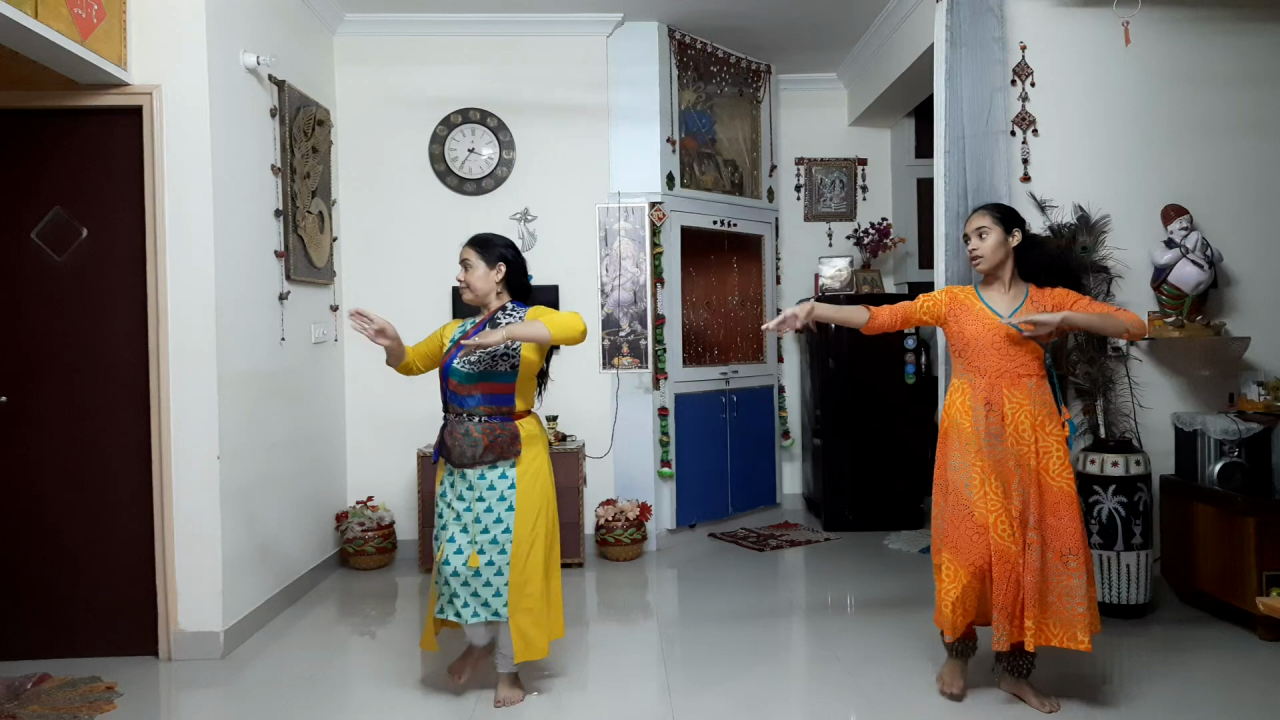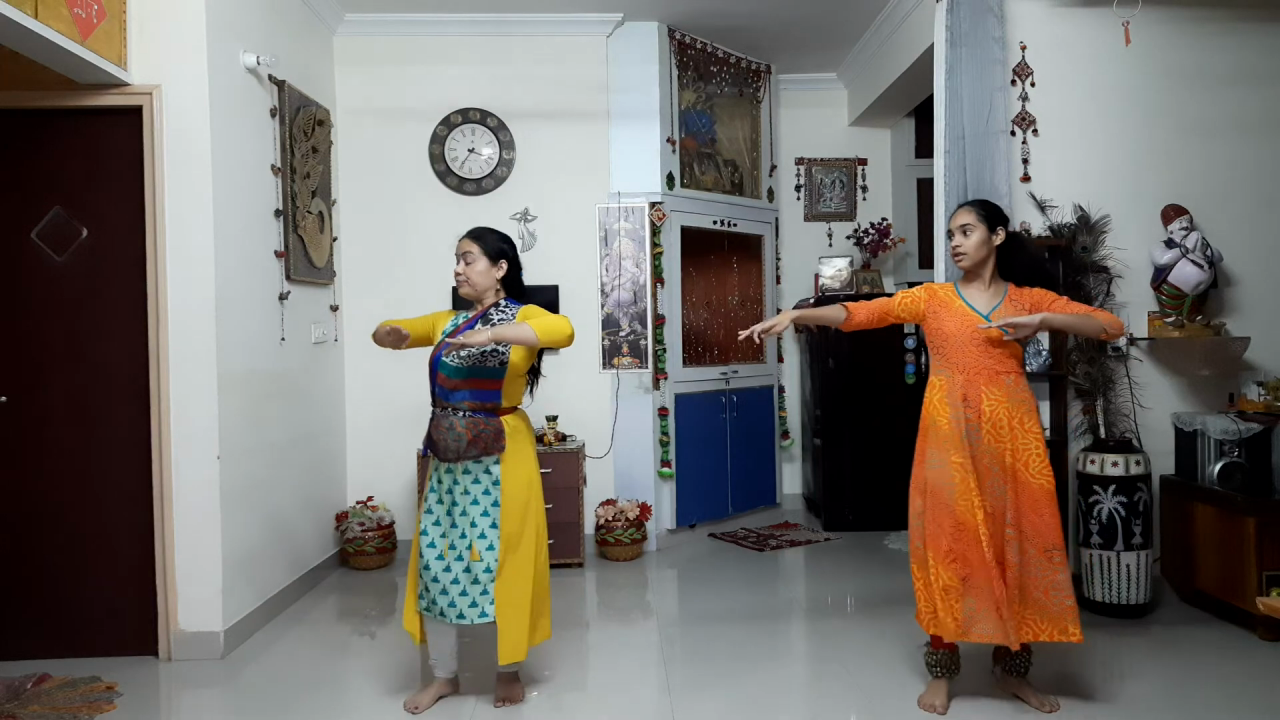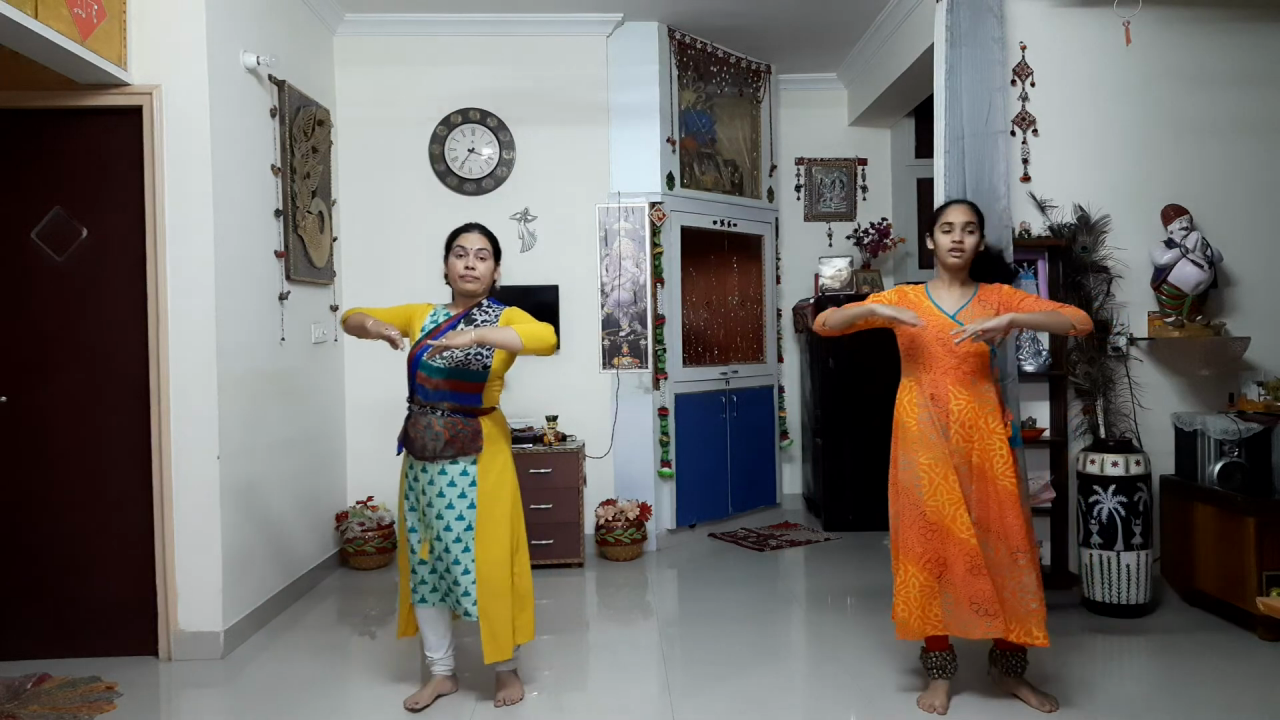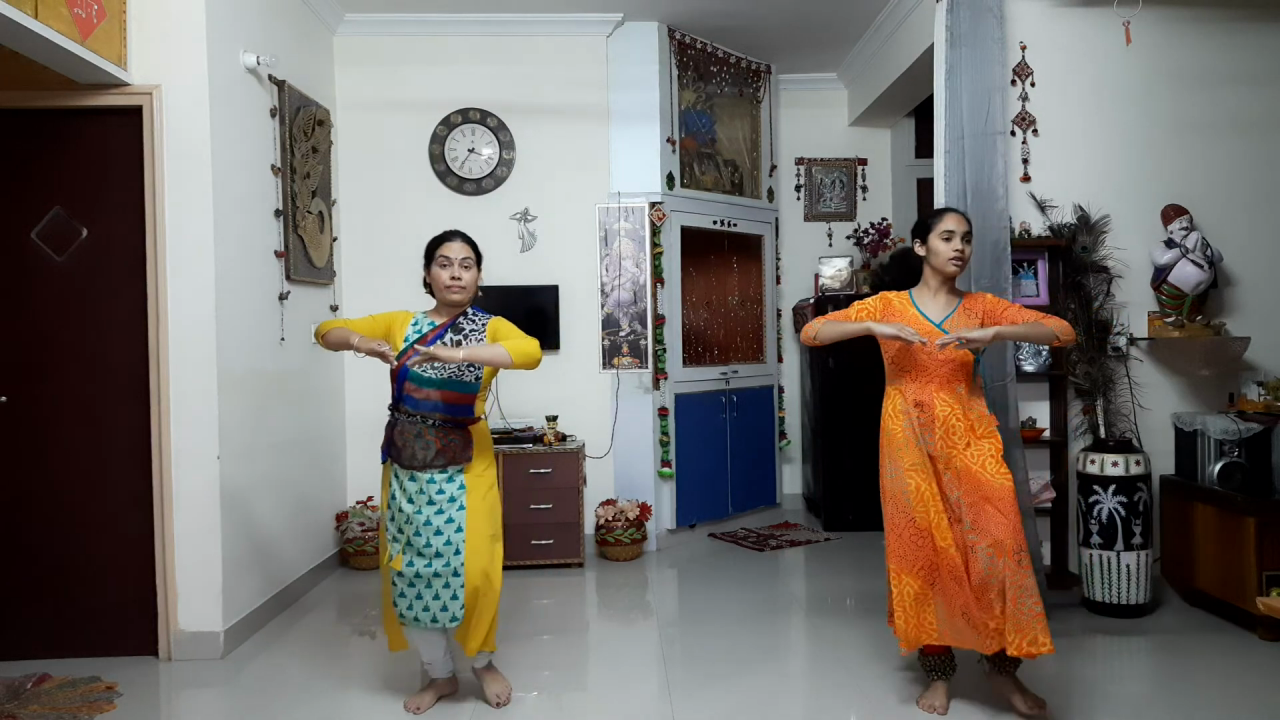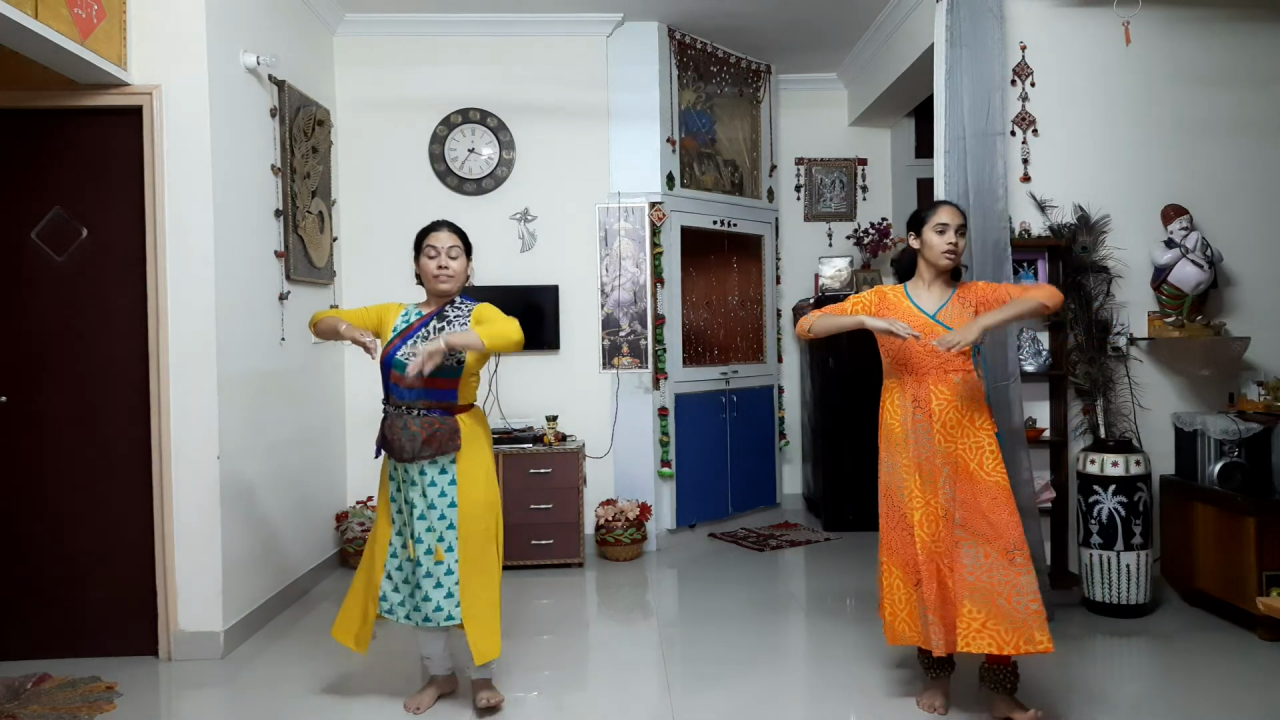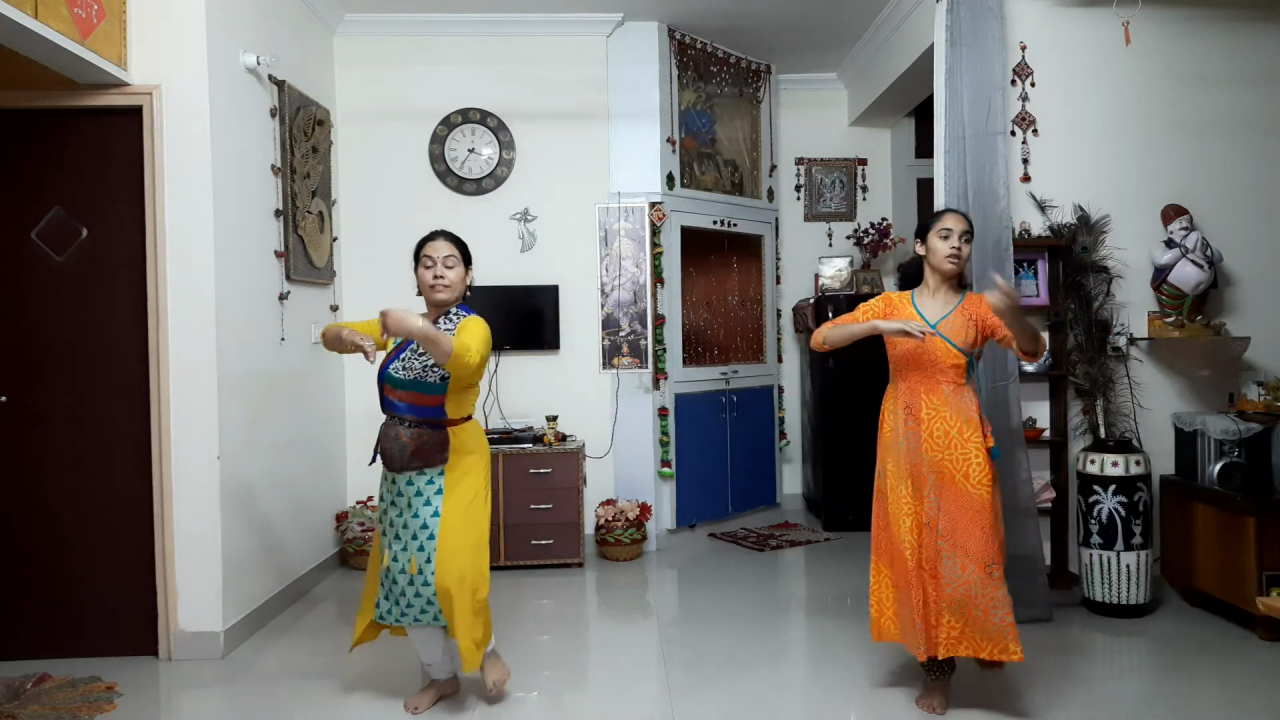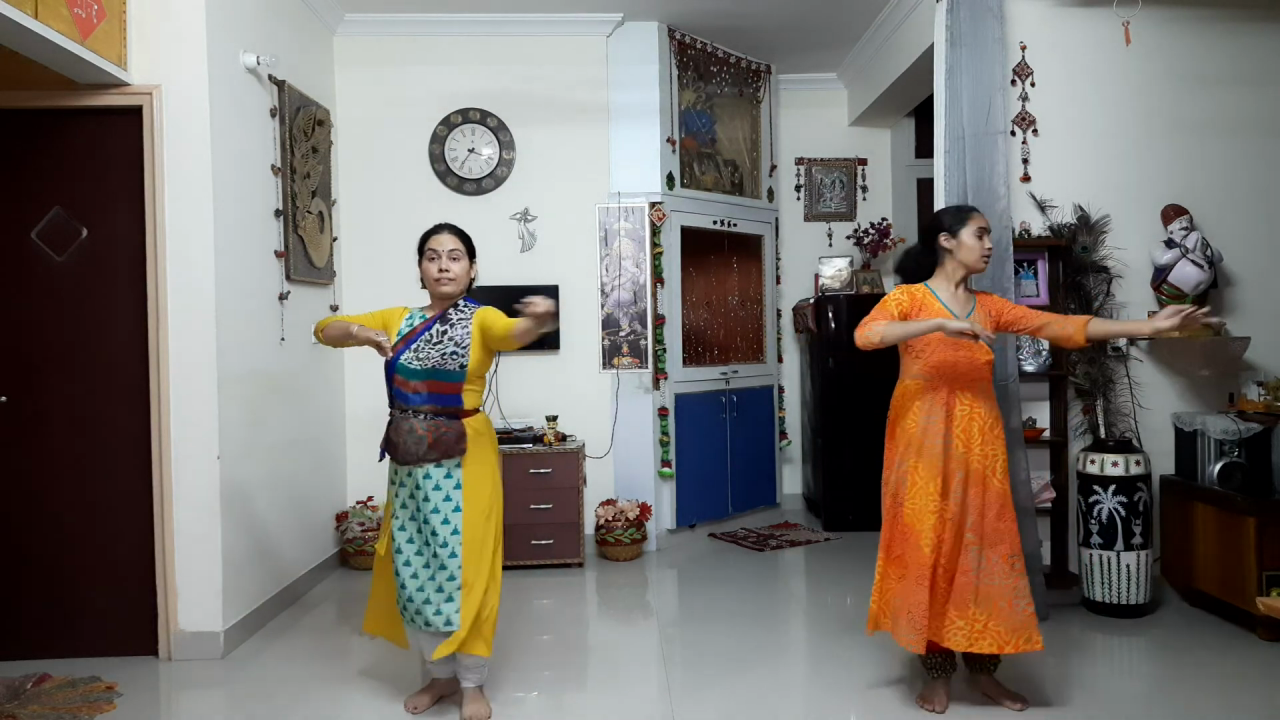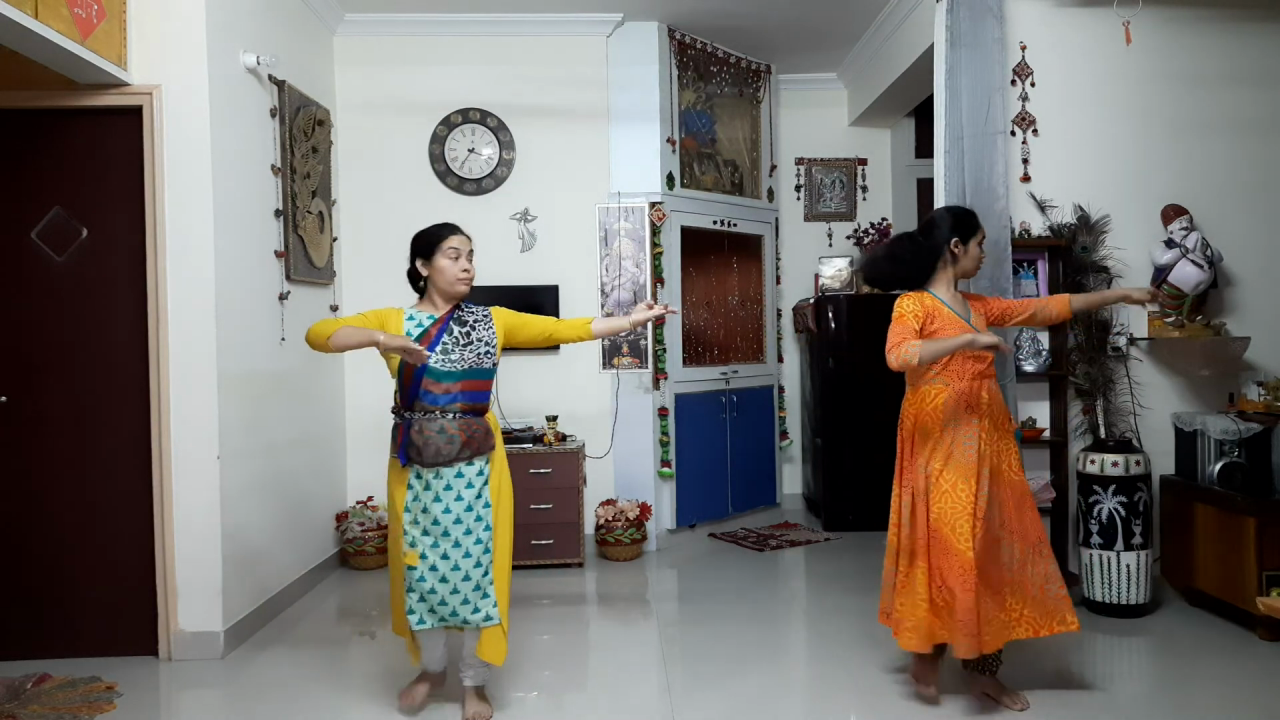
dt=0.3s
person 1, frame 1
left shoulder: (1052, 298)
right shoulder: (951, 301)
left elbow: (1134, 326)
right elbow: (879, 318)
left wrist: (1062, 319)
right wrist: (814, 310)
left hip: (1032, 438)
right hip: (971, 437)
left knee: (1037, 546)
right knee: (968, 547)
left ankle: (1016, 669)
right ankle: (958, 650)
person 1, frame 2
left shoulder: (1029, 298)
right shoulder: (930, 297)
left elbow: (1111, 326)
right elbow: (859, 313)
left wrist: (1044, 319)
right wrist: (797, 314)
left hip: (1012, 434)
right hip: (949, 433)
left knee: (1023, 541)
right knee: (950, 544)
left ankle: (1012, 669)
right ankle: (941, 670)
person 1, frame 3
left shoulder: (997, 299)
right shoulder: (901, 299)
left elbow: (1081, 322)
right elbow: (824, 323)
left wrist: (1010, 320)
right wrist: (873, 311)
left hip: (981, 435)
right hip: (922, 436)
left knee: (997, 542)
right knee: (929, 545)
left ankle: (1009, 669)
right ankle: (939, 672)
person 1, frame 4
left shoulder: (981, 306)
right shoulder: (885, 305)
left elbow: (1062, 332)
right elbow: (811, 332)
left wrist: (991, 333)
right wrist: (873, 328)
left hip: (970, 441)
right hip: (908, 444)
left knee: (996, 548)
right knee: (922, 553)
left ankle: (1004, 668)
right ankle: (938, 673)
person 1, frame 5
left shoulder: (977, 296)
right shoulder: (882, 299)
left elbow: (1050, 296)
right elbow: (806, 326)
left wrist: (981, 326)
right wrist: (866, 321)
left hip: (968, 436)
right hip: (908, 439)
left knee: (989, 546)
right knee: (918, 549)
right ankle: (936, 673)
person 1, frame 6
left shoulder: (977, 308)
right shoulder: (888, 304)
left elbow: (1031, 350)
right elbow: (819, 338)
left wrist: (1012, 315)
right wrist: (882, 326)
left hip: (959, 441)
right hip: (904, 440)
left knee: (967, 543)
right knee: (912, 547)
left ankle: (966, 649)
right ankle: (936, 671)
person 1, frame 7
left shoulder: (992, 307)
right shoulder: (909, 296)
left elbow: (1067, 328)
right elbow: (865, 335)
left wrist: (1149, 325)
right wrist: (943, 325)
left hip: (979, 437)
right hip: (923, 439)
left knee: (985, 544)
right knee: (925, 545)
left ankle: (982, 670)
right ankle: (936, 670)
person 1, frame 8
left shoulder: (978, 304)
right shoulder: (914, 305)
left elbow: (1044, 309)
right elbow: (898, 356)
left wrist: (1115, 296)
right wrist: (970, 340)
left hip: (988, 438)
right hip: (937, 442)
left knee: (997, 546)
right knee: (947, 550)
left ankle: (981, 668)
right ankle: (926, 647)
person 2, frame 1
left shoulder: (531, 319)
right shoulder: (454, 332)
left elbow: (576, 327)
right elbow: (410, 363)
left wrist: (505, 332)
right wrist: (390, 341)
left hip: (513, 463)
right hip: (460, 465)
left knee: (510, 562)
right knee: (456, 561)
left ankle: (508, 671)
right ankle: (480, 641)
person 2, frame 2
left shoulder: (522, 316)
right shoulder: (446, 323)
left elbow: (563, 330)
right elbow: (386, 332)
left wrist: (490, 333)
right wrist: (391, 333)
left hip: (501, 458)
right hip: (446, 460)
left knee: (502, 562)
right knee: (437, 563)
left ankle: (507, 670)
right ankle: (442, 675)
person 2, frame 3
left shoulder: (504, 318)
right shoulder: (421, 315)
left elbow: (546, 338)
right elbow: (351, 318)
left wrist: (474, 336)
right wrist: (374, 327)
left hip: (477, 458)
right hip: (424, 458)
left knee: (483, 561)
right knee: (426, 561)
left ankle: (505, 667)
right ankle: (441, 673)
person 2, frame 4
left shoulder: (491, 327)
right shoulder: (400, 323)
left elbow: (531, 353)
right elbow: (326, 331)
left wrist: (464, 353)
right wrist: (361, 342)
left hip: (463, 468)
right hip: (407, 469)
left knee: (472, 568)
right knee: (412, 570)
left ankle: (486, 666)
right ankle: (439, 675)
person 2, frame 5
left shoulder: (477, 315)
right shoulder: (392, 315)
left elbow: (514, 335)
right elbow: (320, 321)
left wrist: (444, 341)
right wrist: (347, 329)
left hip: (458, 458)
right hip: (404, 461)
left knee: (466, 561)
right knee: (411, 564)
left ankle: (482, 675)
right ankle: (439, 674)
person 2, frame 6
left shoulder: (472, 327)
right shoulder: (404, 326)
left elbow: (462, 360)
right elbow: (329, 336)
left wrist: (414, 329)
right wrist: (353, 336)
left hip: (454, 466)
right hip: (404, 470)
left knee: (452, 573)
right knee: (406, 573)
left ankle: (485, 650)
right ankle: (441, 674)
person 2, frame 7
left shoulder: (480, 320)
right shoulder: (400, 319)
left elbow: (512, 332)
right elbow: (325, 330)
left wrist: (539, 321)
right wrist: (358, 332)
left hip: (463, 462)
right hip: (409, 465)
left knee: (463, 567)
right knee: (411, 568)
right ankle: (442, 674)
person 2, frame 8
left shoulder: (492, 321)
right shoulder: (391, 320)
left elbow: (564, 329)
right elbow: (318, 335)
left wrist: (631, 321)
right wrist: (383, 340)
left hip: (476, 465)
right hip: (416, 466)
left knee: (478, 566)
right knee: (419, 567)
right ankle: (431, 666)
